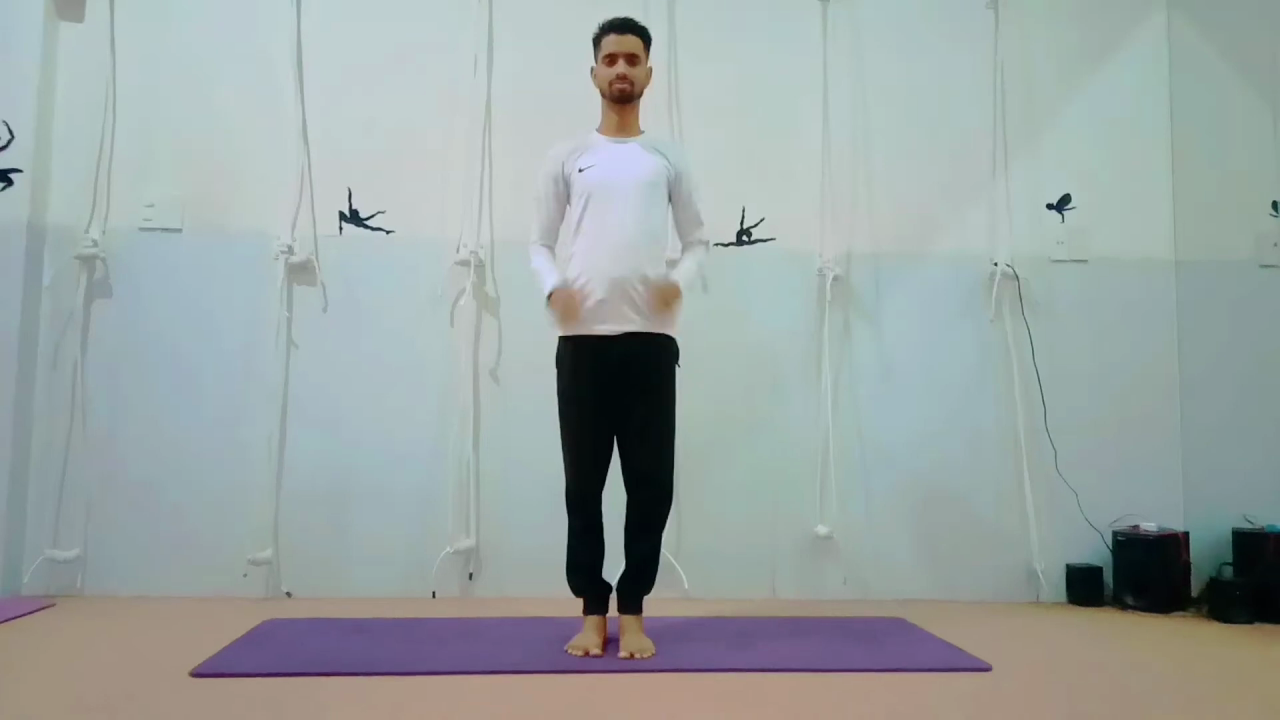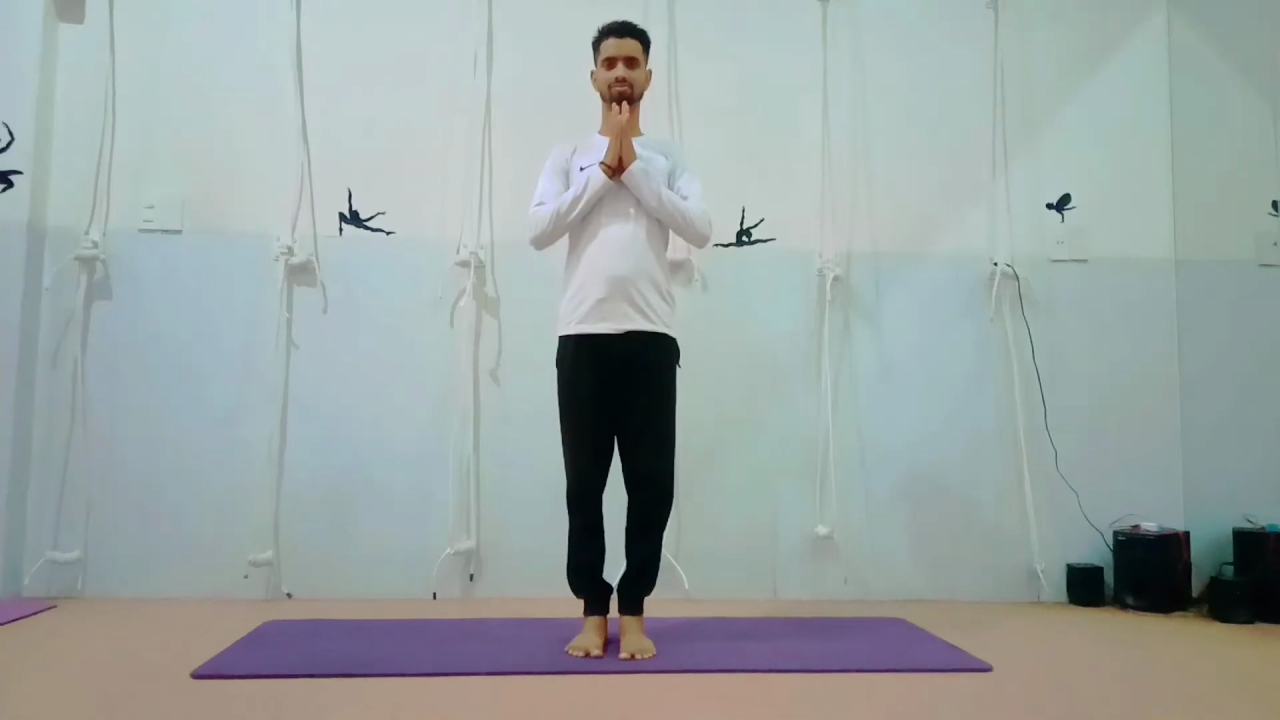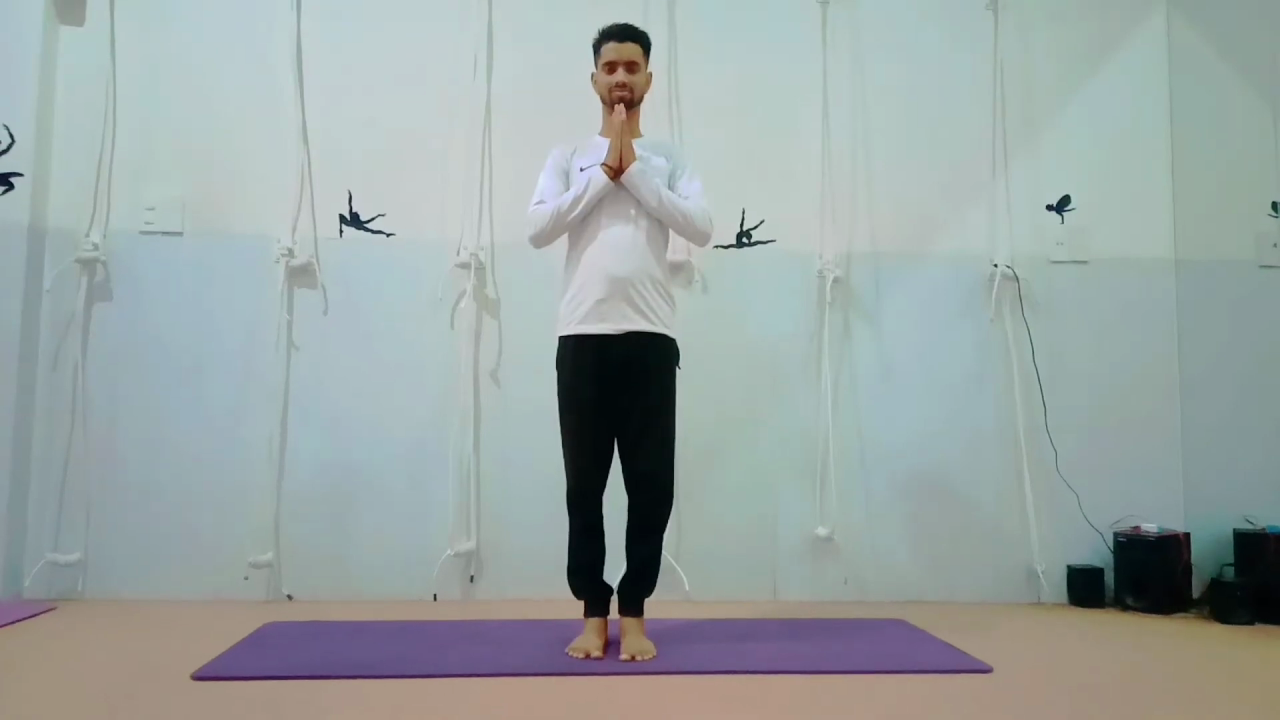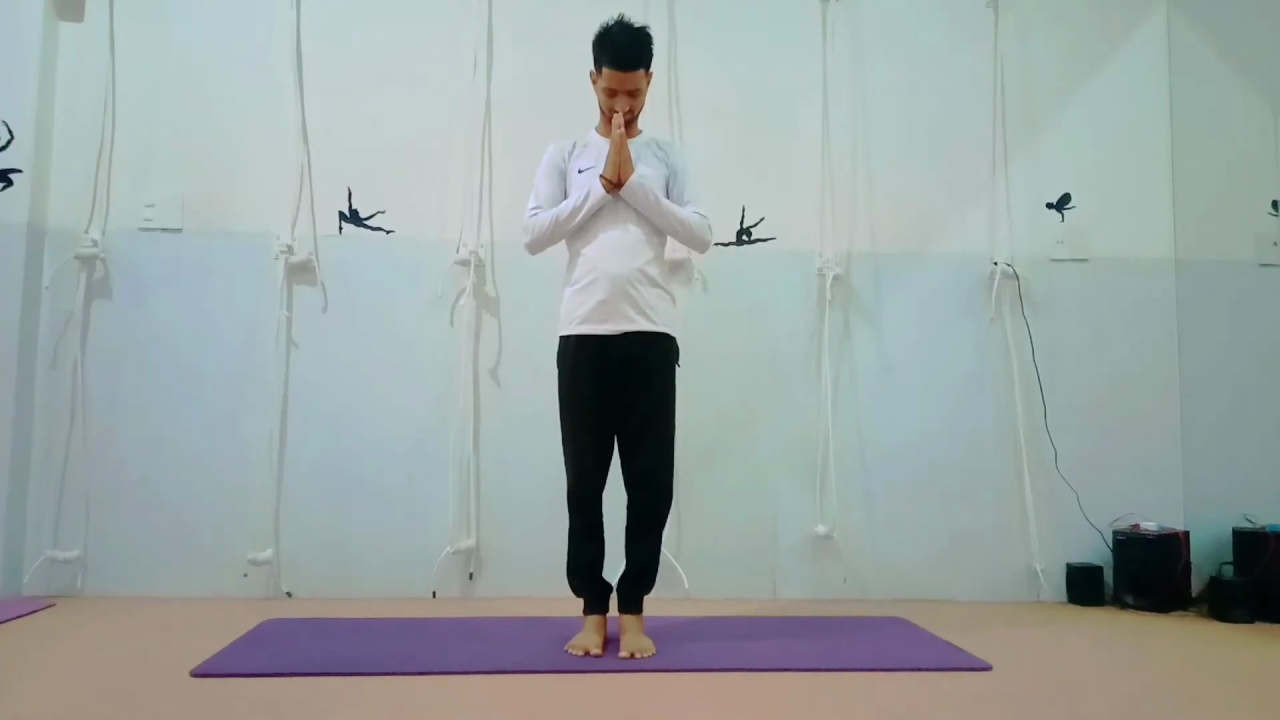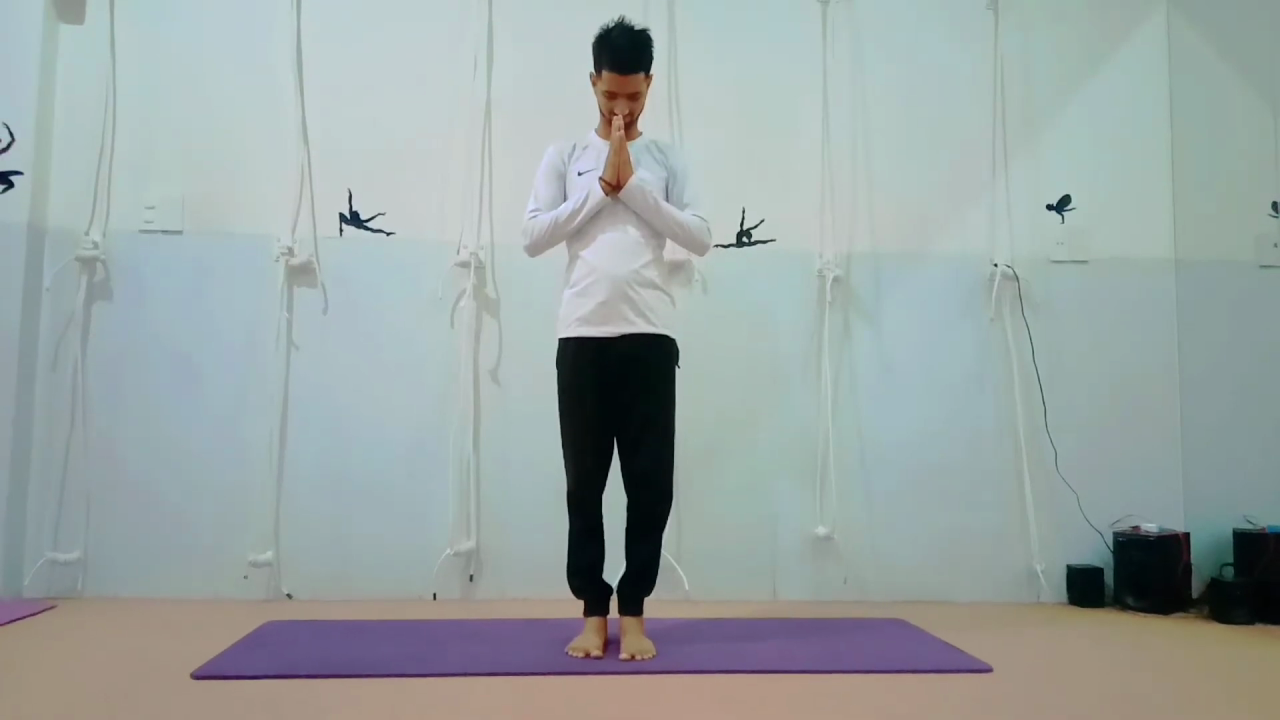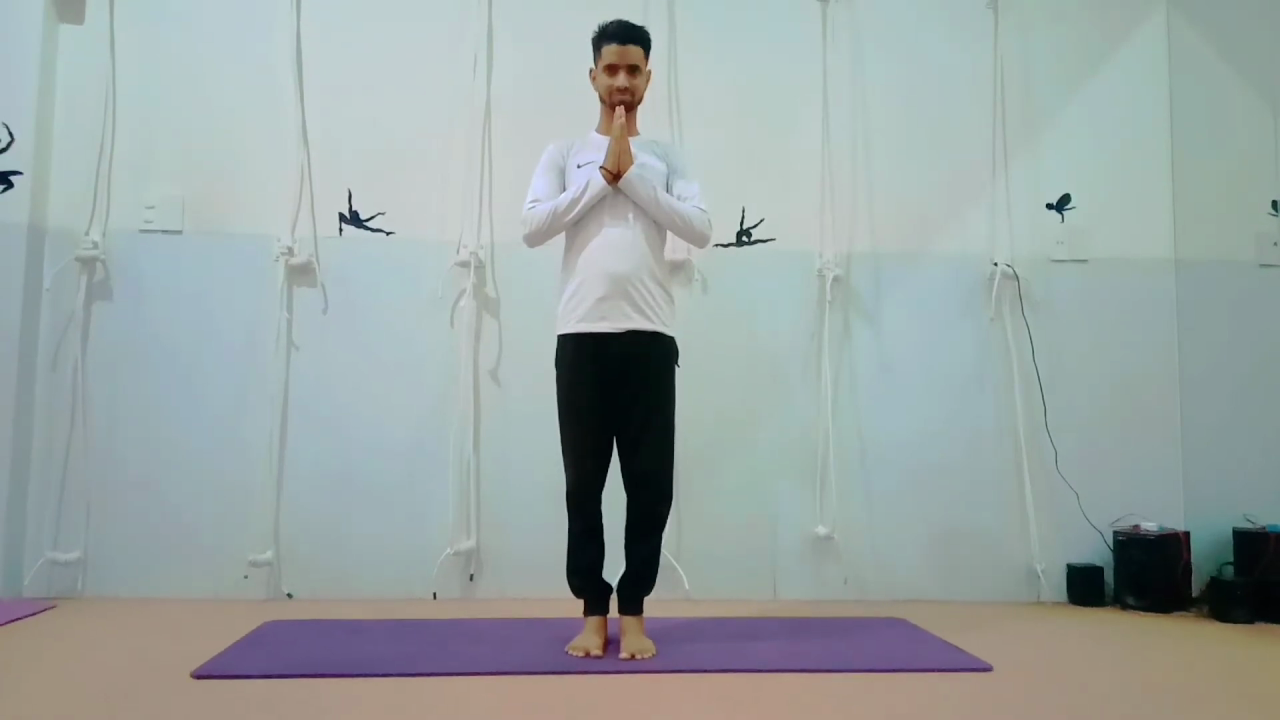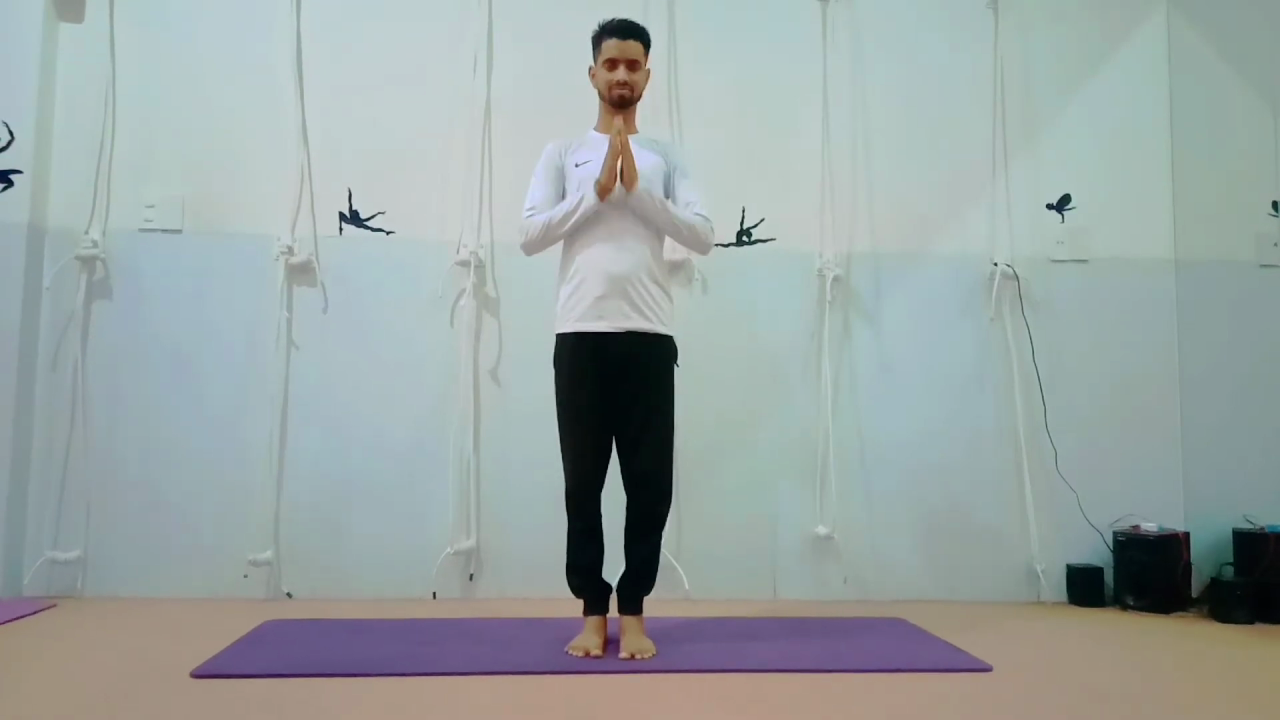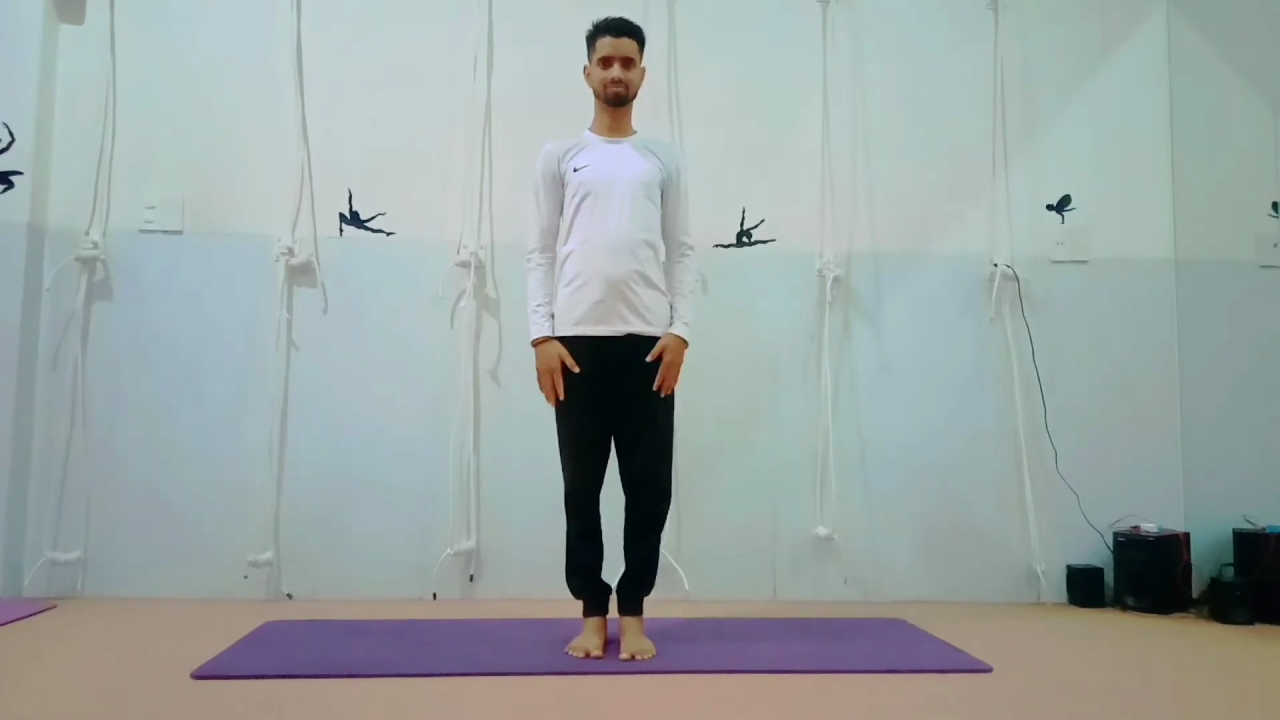
dt=0.5s
person 1, frame 1
left shoulder: (670, 159)
right shoulder: (566, 158)
left elbow: (697, 241)
right elbow: (539, 244)
left wrist: (679, 278)
right wrist: (554, 286)
left hip: (650, 338)
right hip: (583, 338)
left knee: (650, 482)
right knee: (583, 483)
left ankle: (631, 611)
right ankle: (592, 610)
person 1, frame 2
left shoulder: (669, 157)
right shoulder: (568, 156)
left elbow: (701, 230)
right elbow: (539, 230)
left wrist: (634, 169)
right wrist: (603, 170)
left hip: (651, 336)
right hip: (582, 336)
left knee: (651, 481)
right knee: (584, 482)
left ankle: (632, 611)
right ankle: (593, 610)
person 1, frame 3
left shoulder: (669, 158)
right shoulder: (568, 157)
left elbow: (700, 227)
right elbow: (538, 229)
left wrist: (633, 171)
right wrist: (603, 171)
left hip: (649, 337)
right hip: (582, 336)
left knee: (651, 483)
right knee: (584, 483)
left ankle: (632, 612)
right ankle: (593, 612)
person 1, frame 4
left shoulder: (667, 157)
right shoulder: (564, 155)
left elbow: (700, 235)
right elbow: (534, 234)
left wrist: (634, 184)
right wrist: (601, 184)
left hip: (650, 337)
right hip: (583, 337)
left knee: (651, 481)
right knee: (584, 481)
left ankle: (632, 610)
right ankle: (592, 609)
person 1, frame 5
left shoulder: (666, 159)
right shoulder: (564, 156)
left elbow: (700, 237)
right elbow: (534, 236)
left wrist: (633, 186)
right wrist: (601, 187)
left hip: (650, 339)
right hip: (583, 339)
left knee: (650, 484)
right knee: (584, 484)
left ankle: (632, 612)
right ankle: (592, 611)
person 1, frame 6
left shoulder: (666, 157)
right shoulder: (564, 153)
left elbow: (699, 229)
right elbow: (533, 227)
left wrist: (632, 174)
right wrist: (602, 173)
left hip: (649, 337)
right hip: (582, 336)
left knee: (651, 482)
right knee: (583, 481)
left ankle: (632, 611)
right ankle: (593, 610)
person 1, frame 7
left shoulder: (667, 158)
right shoulder: (561, 154)
left elbow: (703, 235)
right elbow: (531, 234)
left wrist: (641, 188)
right wrist: (595, 189)
left hip: (648, 336)
right hip: (580, 335)
left knee: (649, 481)
right knee: (582, 481)
left ankle: (632, 612)
right ankle: (592, 610)
person 1, frame 8
left shoulder: (664, 159)
right shoulder: (559, 156)
left elbow: (680, 250)
right elbow: (541, 251)
left wrist: (680, 331)
right wrist: (542, 335)
left hip: (646, 341)
right hip: (578, 342)
left knee: (648, 483)
right knee: (582, 484)
left ankle: (633, 612)
right ankle: (592, 612)
